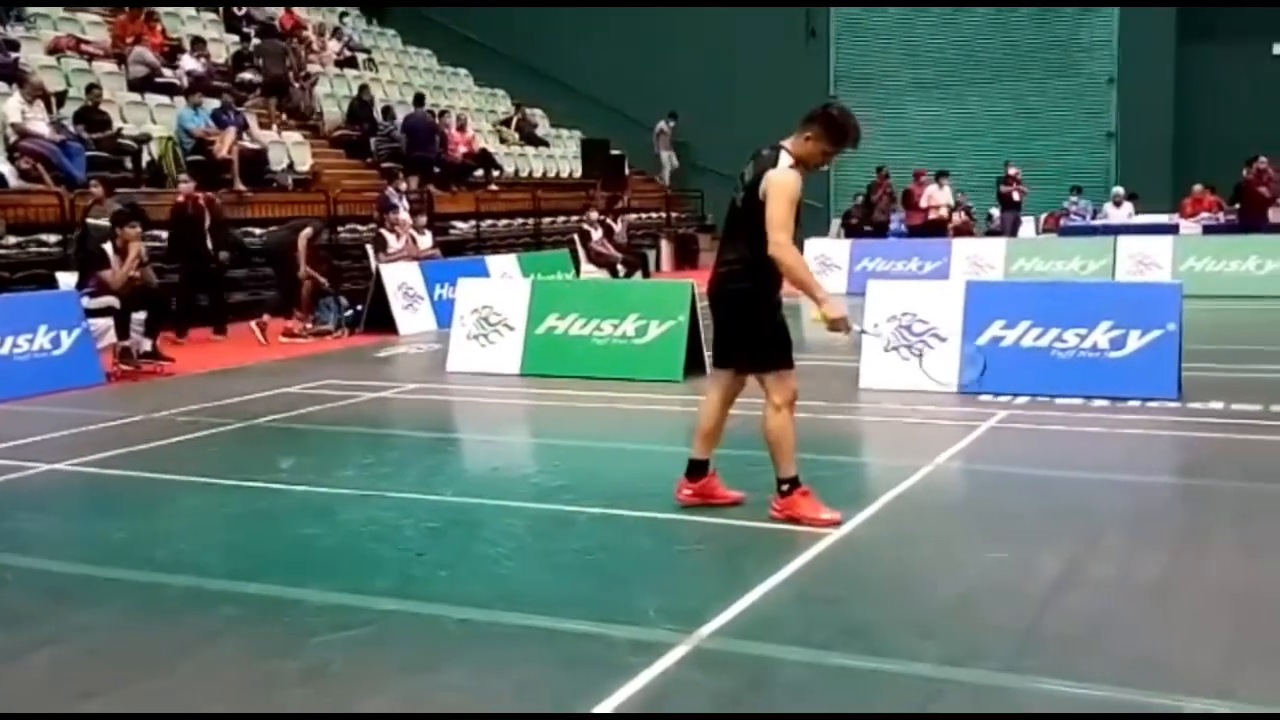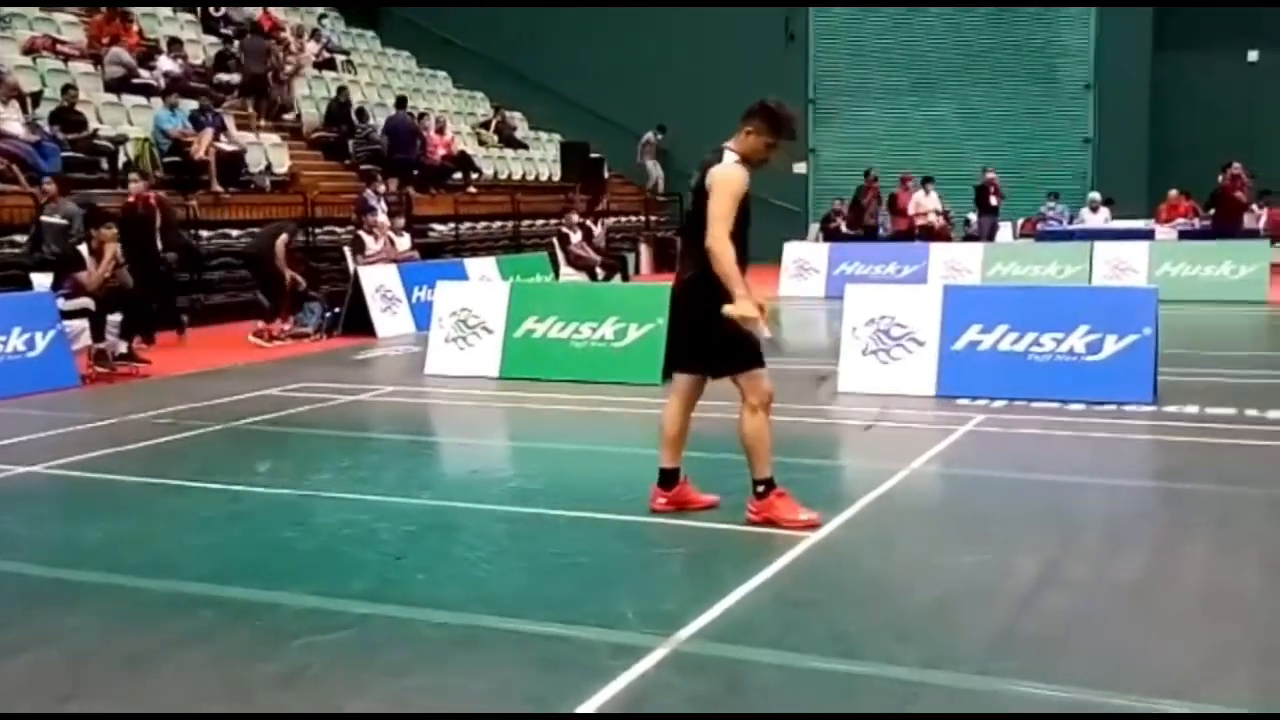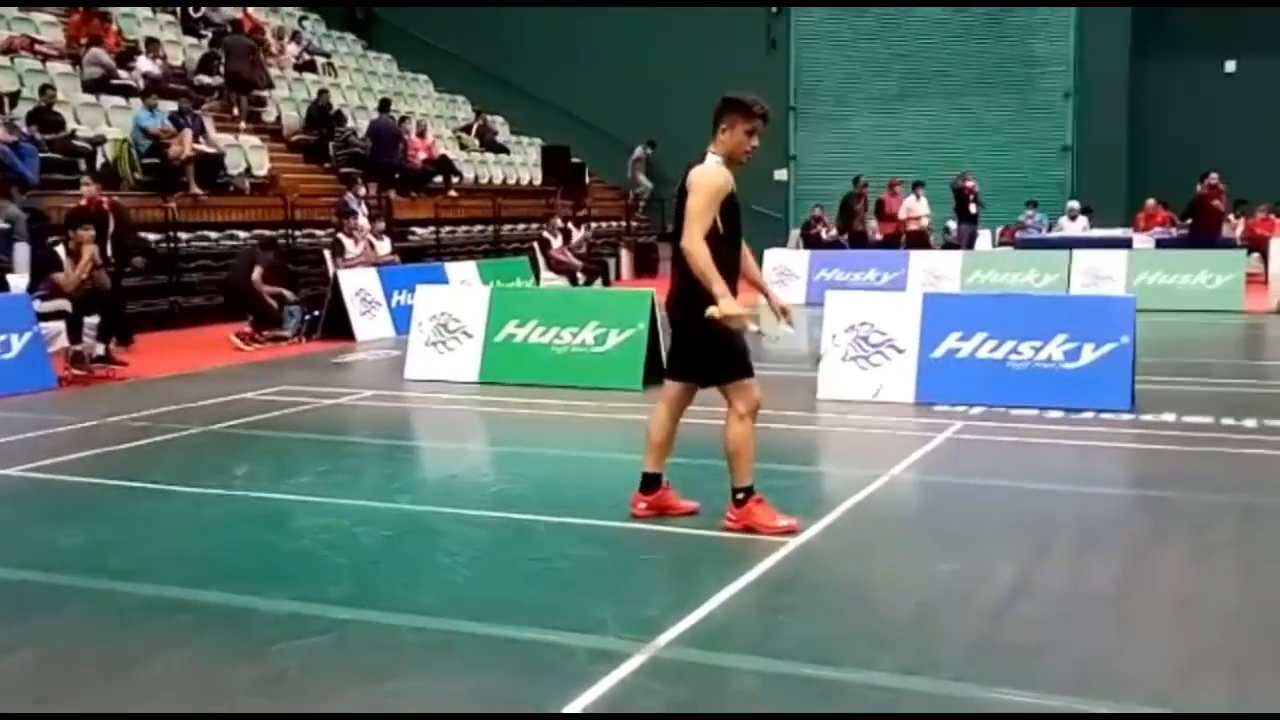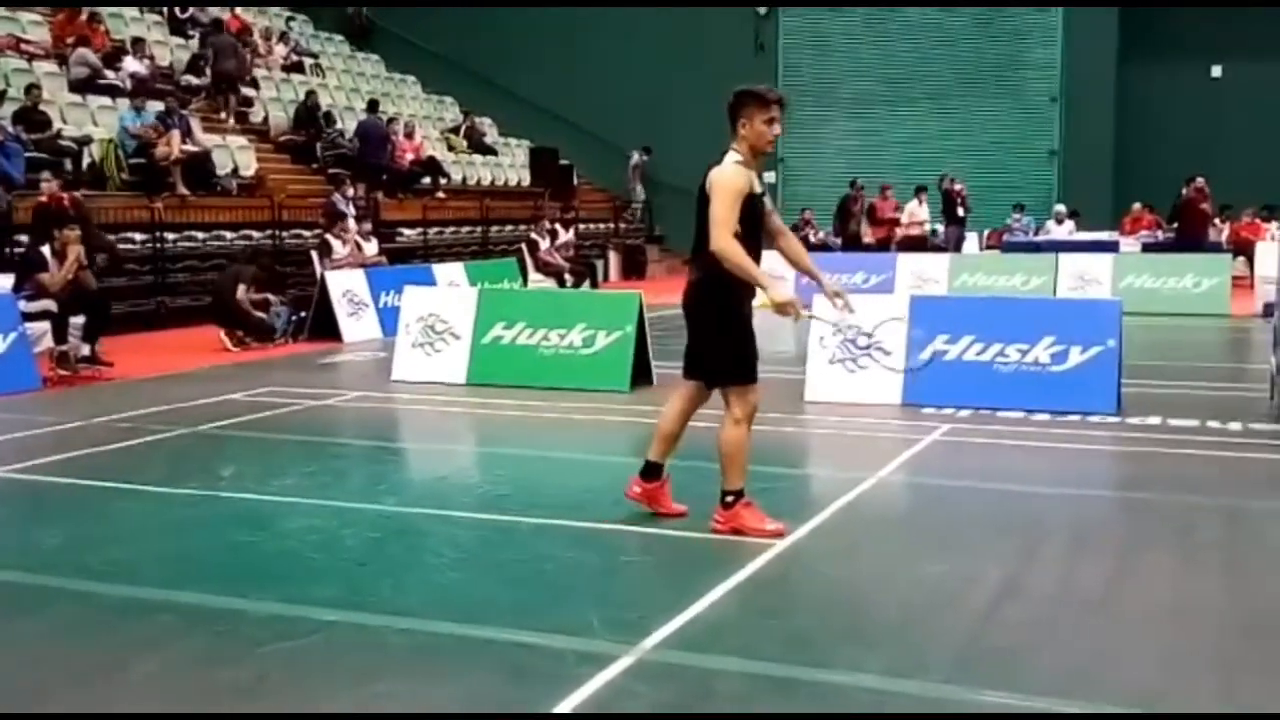
dt=0.3s
person 1, frame 1
left shoulder: (767, 159)
right shoulder: (784, 177)
right elbow: (780, 248)
right wrist: (823, 300)
left hip: (730, 285)
right hip: (750, 292)
left knee: (723, 386)
right knee: (782, 392)
left ankle: (697, 479)
right ankle: (789, 495)
person 1, frame 2
left shoulder: (717, 166)
right shoulder: (731, 172)
right elbow: (717, 241)
left wrist: (746, 293)
right wrist: (741, 297)
left hip: (691, 293)
right hip: (711, 297)
left knee: (684, 391)
right knee: (757, 393)
left ankle: (669, 487)
right ankle: (765, 497)
person 1, frame 3
left shoulder: (718, 177)
right shoulder: (711, 175)
left elbow: (733, 247)
right elbow: (692, 243)
left wrist: (768, 293)
right wrist: (724, 297)
left hip: (692, 304)
right hip: (705, 305)
left knee: (675, 397)
right knee: (745, 400)
left ankle: (651, 491)
right ankle: (744, 506)
person 1, frame 4
left shoulder: (750, 176)
right shoulder: (730, 175)
left elbow: (780, 235)
right elbow: (721, 243)
left wrist: (822, 281)
right wrist: (769, 286)
left hip: (713, 300)
right hip: (720, 300)
left knee: (691, 392)
right knee: (742, 405)
left ankle: (650, 480)
right ankle: (732, 507)
